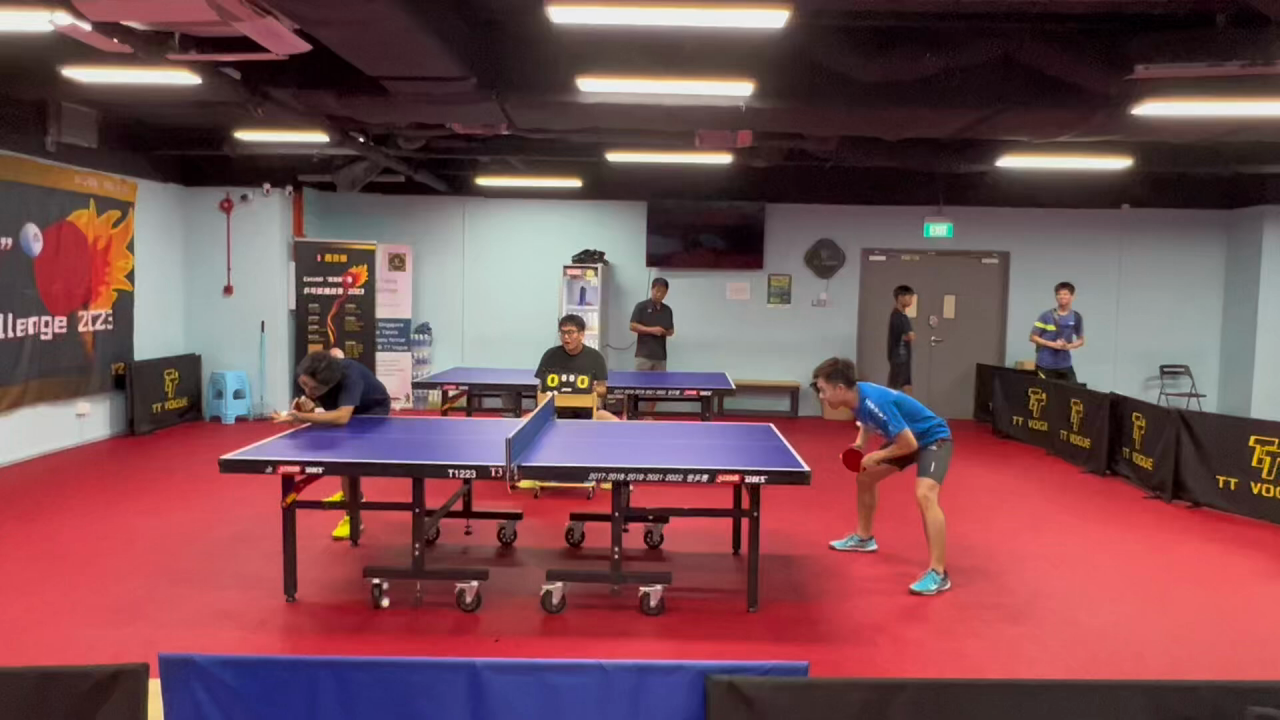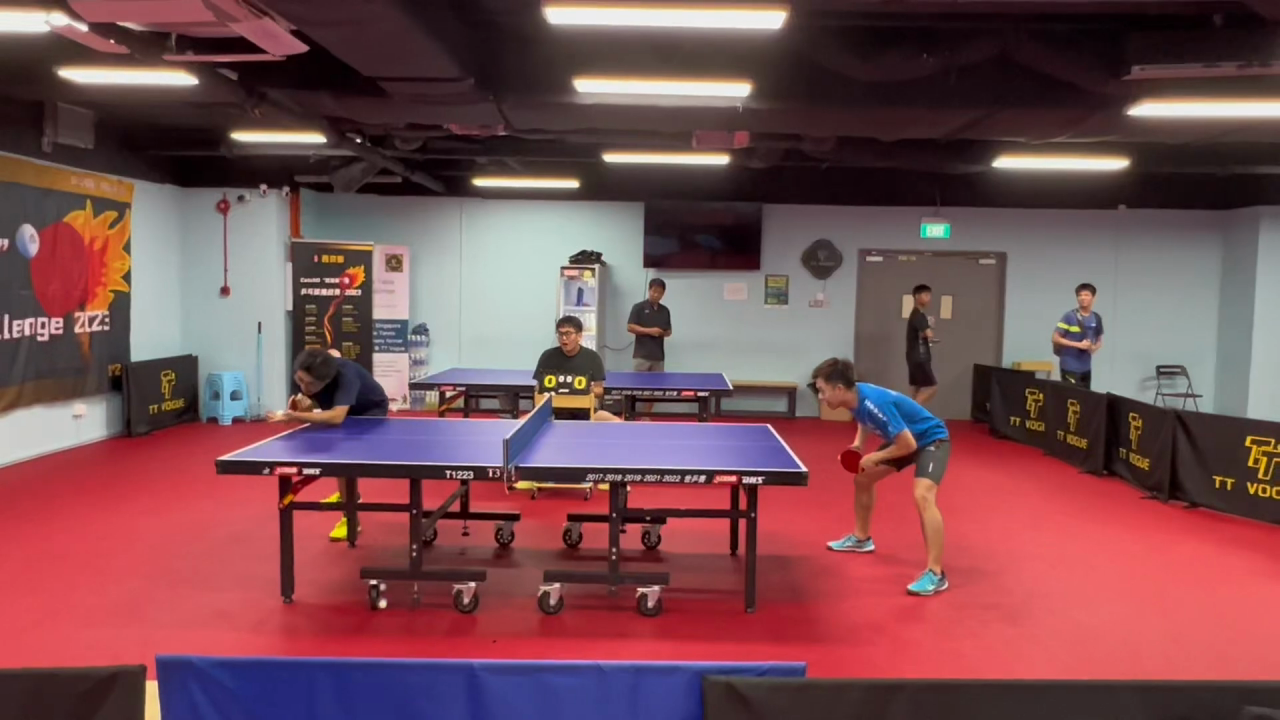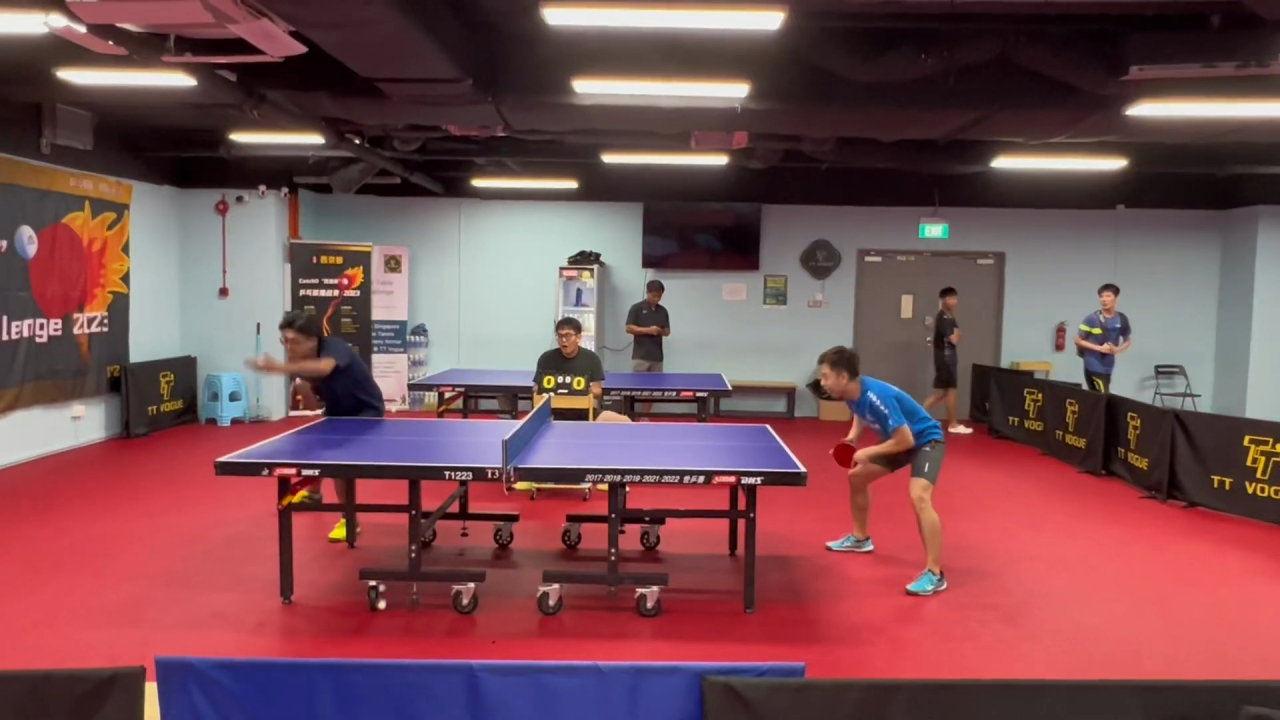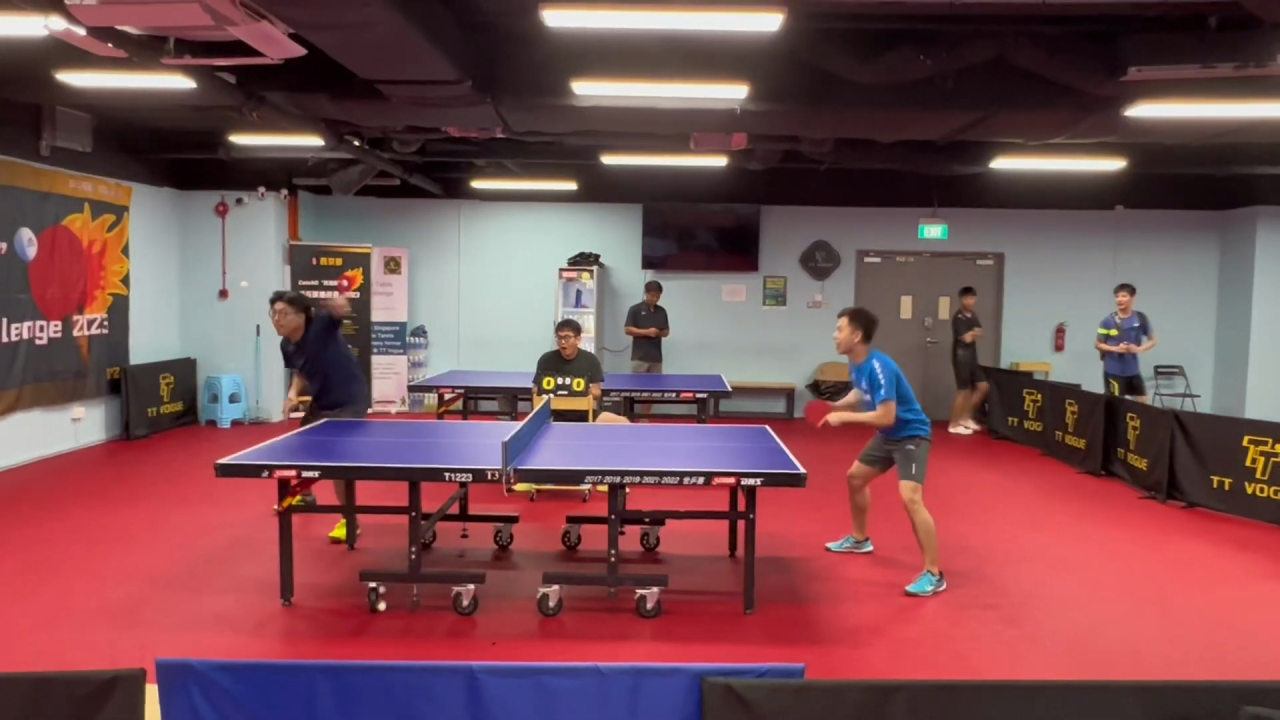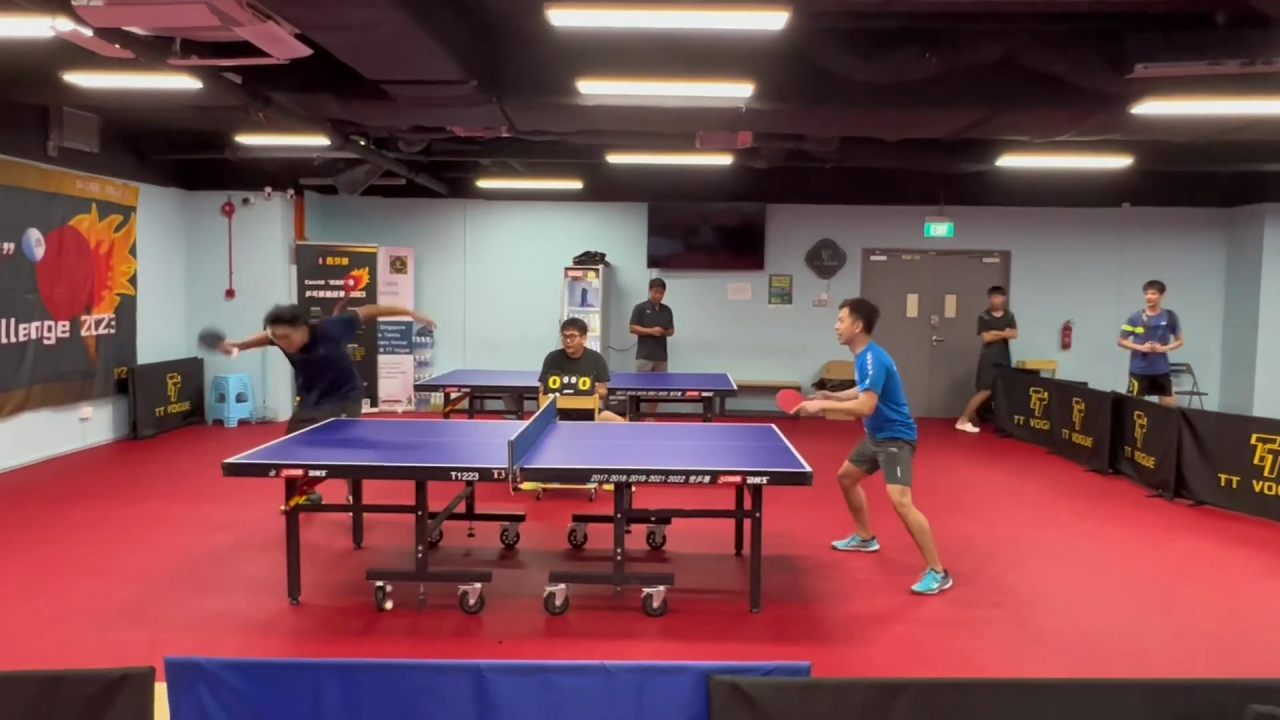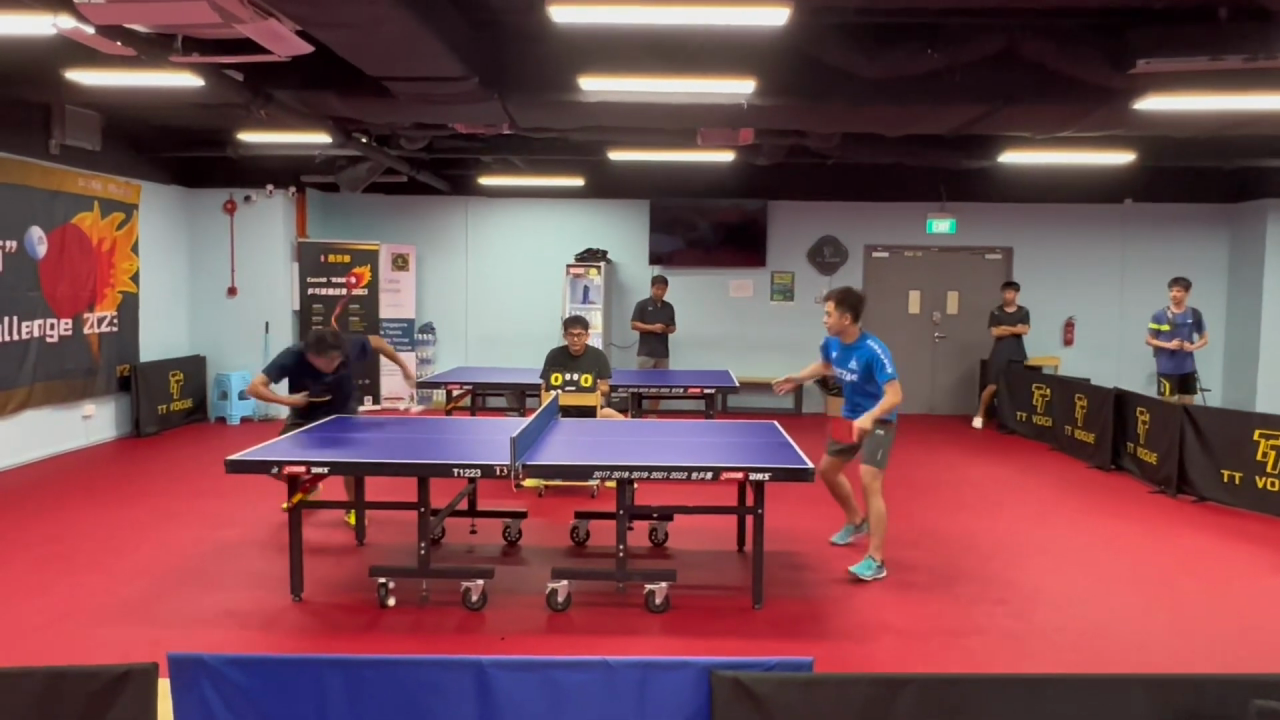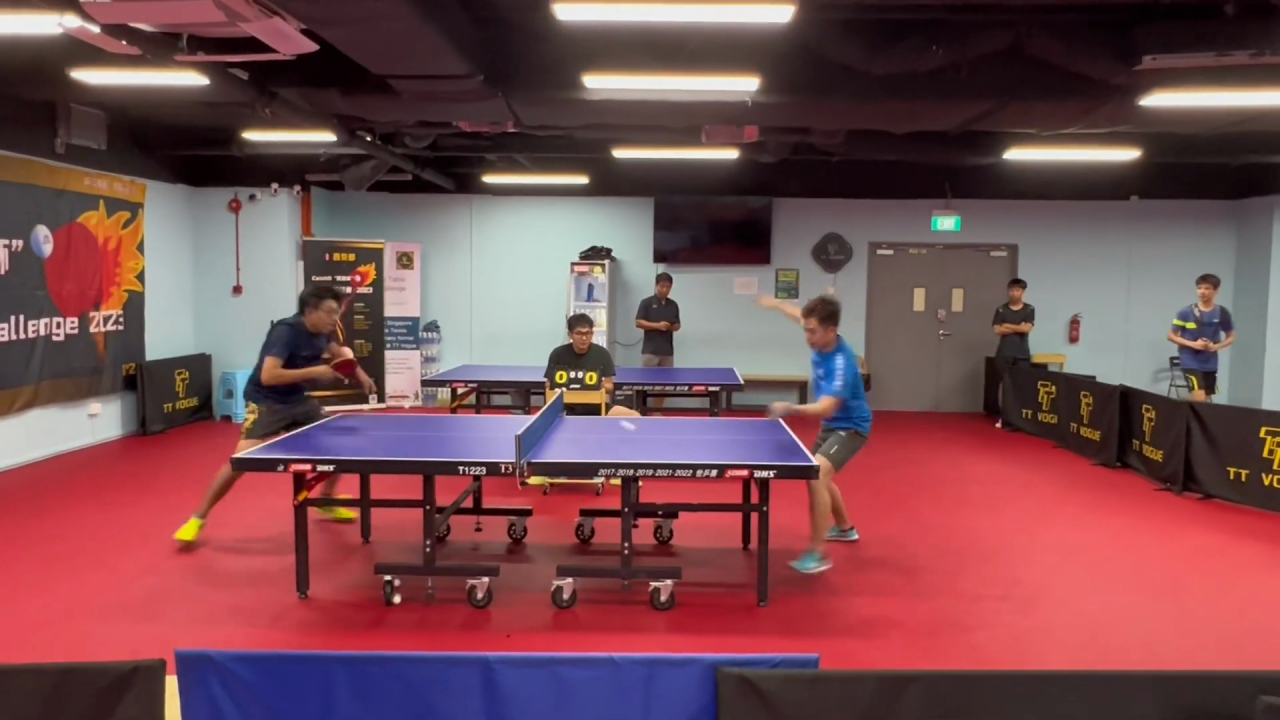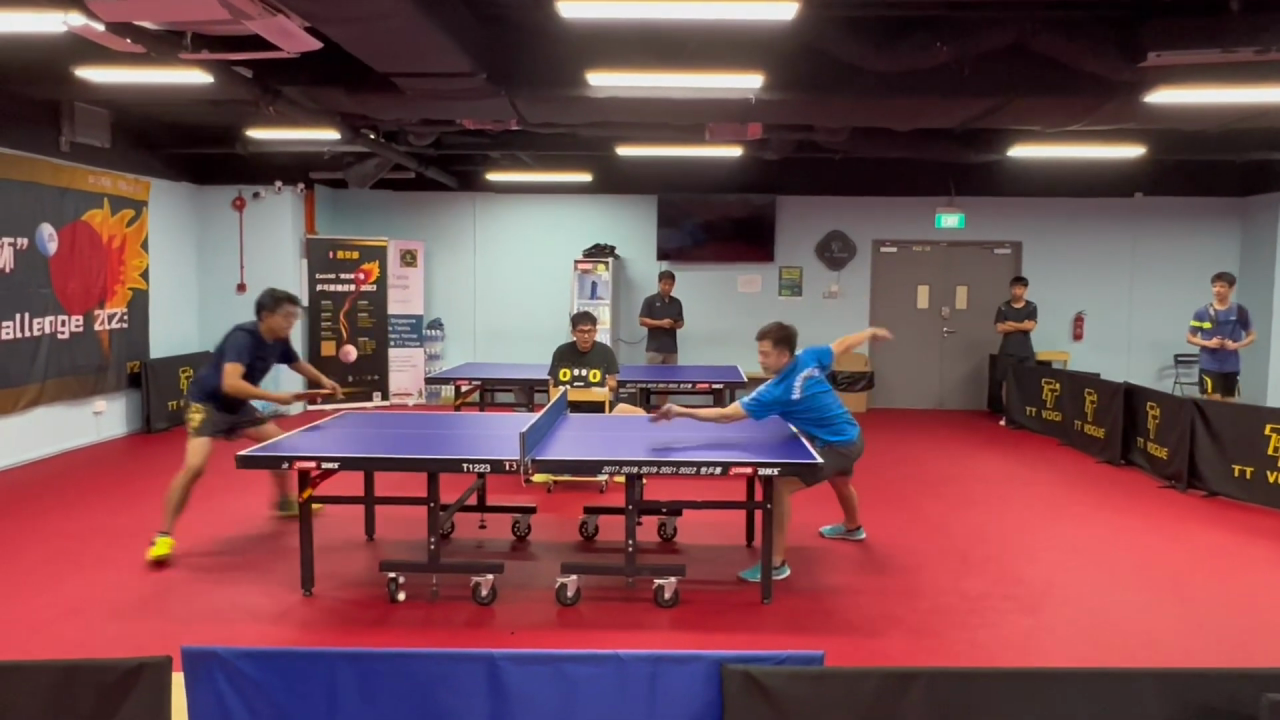
dt=0.3s
person 1, frame 1
left shoulder: (876, 403)
right shoulder: (856, 394)
left elbow: (909, 444)
right elbow: (868, 420)
left wrist: (875, 456)
right wrist: (860, 443)
left hip: (933, 439)
right hip: (906, 437)
left knee: (925, 495)
right knee: (865, 477)
left ankle: (938, 573)
right ankle: (864, 537)
person 1, frame 2
left shoulder: (876, 405)
right shoulder: (855, 395)
left elbow: (908, 445)
right elbow: (866, 421)
left wrist: (873, 457)
right wrist: (858, 444)
left hip: (931, 440)
right hip: (904, 438)
left knee: (923, 496)
right knee: (862, 477)
left ankle: (935, 574)
right ankle: (861, 538)
person 1, frame 3
left shoulder: (879, 398)
right shoulder: (851, 392)
left elbow: (906, 441)
right elbow: (861, 416)
left wrist: (868, 452)
right wrist: (851, 439)
left hip: (926, 440)
right hip: (899, 439)
left knee: (919, 496)
right knee: (856, 476)
left ankle: (934, 574)
right ankle: (860, 538)
person 1, frame 4
left shoulder: (880, 368)
right shoulder: (856, 362)
left elbow: (885, 417)
left wrist: (844, 417)
right wrist: (839, 406)
left hip: (912, 435)
right hip: (888, 436)
left knee: (910, 497)
right knee: (855, 478)
left ankle: (934, 574)
right ankle: (860, 539)
person 1, frame 5
left shoulder: (873, 360)
right shoulder: (861, 356)
left elbow: (864, 407)
left wrist: (823, 406)
right wrist: (833, 396)
left hip: (896, 437)
right hip: (876, 435)
left knee: (901, 502)
right knee: (846, 477)
left ankle: (937, 571)
right ankle: (865, 537)
person 1, frame 6
left shoulder: (875, 351)
right shoulder: (832, 343)
left elbow: (895, 396)
right elbow: (823, 366)
left wrist: (870, 417)
right wrist: (797, 380)
left hip: (877, 422)
right hip: (851, 419)
left knee: (869, 483)
right knee: (827, 470)
left ankle: (875, 559)
right ankle: (856, 522)
person 1, frame 7
left shoulder: (842, 362)
right shoulder: (823, 341)
left elbow: (826, 409)
right elbow: (803, 315)
left wrist: (791, 409)
right wrist: (776, 305)
left hip: (850, 429)
right hip: (832, 426)
left knee: (817, 476)
right knee: (825, 477)
left ankle: (817, 554)
right ankle: (844, 528)
person 1, frame 8
left shoulder: (778, 390)
right shoulder: (810, 359)
left elbow: (727, 415)
right elbow: (843, 344)
left wrist: (680, 411)
right wrist: (870, 333)
left hip: (836, 447)
right hip: (850, 437)
left knee: (781, 487)
right knee: (840, 481)
left ankle: (776, 563)
right ankle: (852, 527)
person 2, frame 1
left shoulder: (349, 377)
right shoulder: (308, 377)
left elbow: (342, 417)
left wrist: (301, 417)
right wrist: (306, 405)
left hip: (372, 410)
right hip: (342, 407)
right ankle: (350, 493)
person 2, frame 2
left shoulder: (345, 376)
right shoulder: (304, 377)
left elbow: (337, 416)
left wrist: (295, 416)
right wrist: (304, 404)
left hip: (371, 411)
right hip: (341, 411)
right ankle: (347, 494)
person 2, frame 3
left shoulder: (333, 347)
right shoulder: (299, 361)
left elbow: (321, 369)
right elbow: (310, 401)
left wrist: (279, 368)
right wrist: (304, 390)
left hip: (365, 411)
right hip: (337, 411)
left ankle: (349, 520)
right ankle: (314, 494)
person 2, frame 4
left shoulder: (323, 325)
right shoulder: (287, 345)
left elbow: (339, 308)
left wrist: (339, 303)
right wrist: (293, 394)
left hip: (350, 404)
right hip: (321, 405)
left ankle: (349, 520)
right ankle: (305, 497)
person 2, frame 5
left shoulder: (330, 330)
right shoulder: (281, 334)
left elbow: (369, 311)
right elbow: (267, 338)
left wrist: (412, 314)
right wrist: (239, 345)
left hip: (343, 399)
right hip: (310, 402)
right ankle: (308, 494)
person 2, frame 6
left shoulder: (349, 347)
right shoulder: (292, 357)
left elbow: (376, 342)
right elbow: (254, 388)
left wrist: (404, 367)
right wrist: (286, 400)
left hip: (340, 411)
right hip: (303, 414)
left ankle: (353, 508)
person 2, frame 7
left shoulder: (322, 331)
right shoulder: (286, 331)
left elbow: (333, 350)
right elbow: (268, 376)
left wrist: (358, 373)
right wrist: (313, 372)
left hip: (298, 400)
right hip: (266, 402)
left ankle: (327, 503)
right ankle: (198, 518)
person 2, frame 8
left shoulder: (279, 341)
right shoulder: (242, 337)
left elbow: (299, 365)
right elbow: (231, 384)
left wrist: (323, 381)
right wrist: (274, 397)
left hip: (237, 406)
right hip: (207, 404)
right knee: (194, 466)
left ankle: (286, 503)
right ankle: (162, 537)
